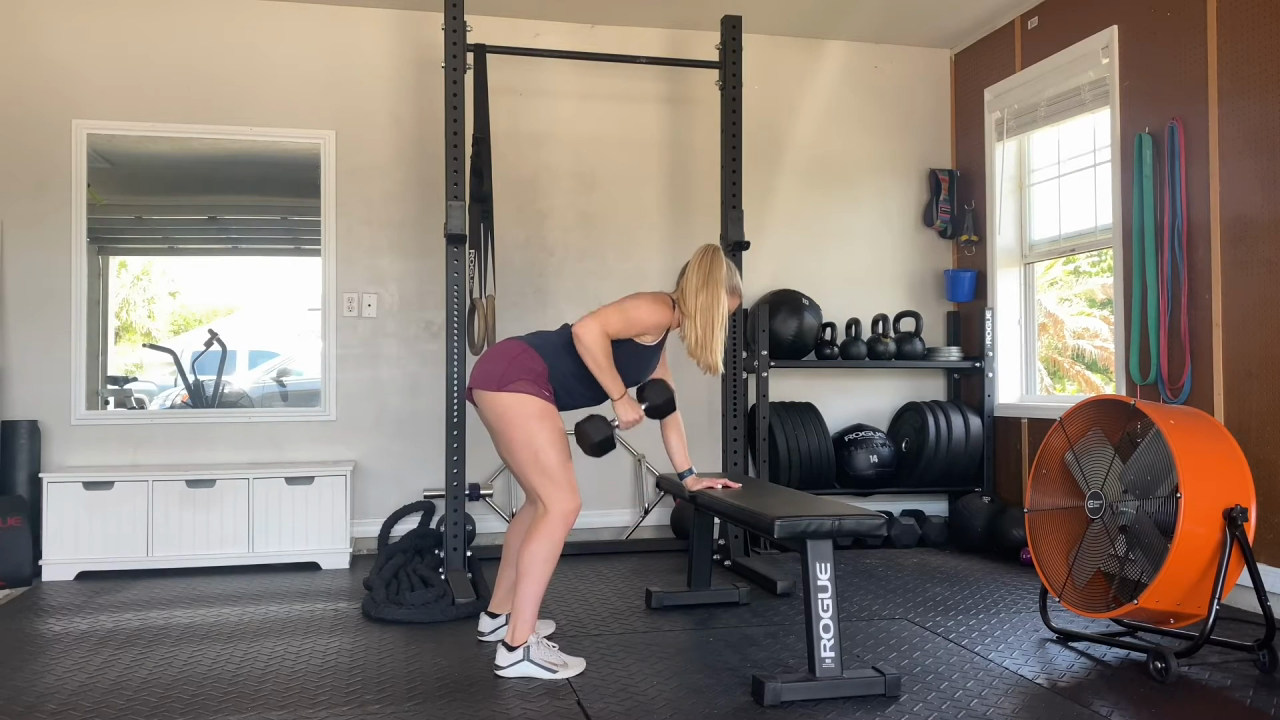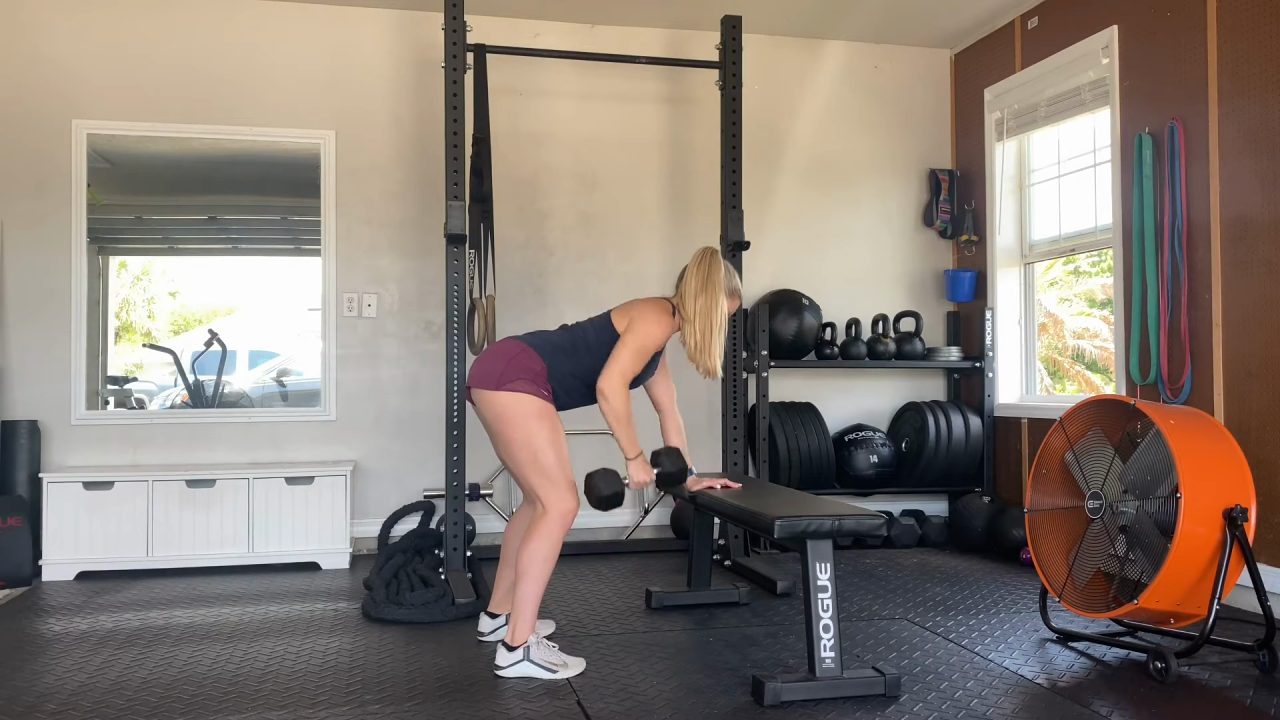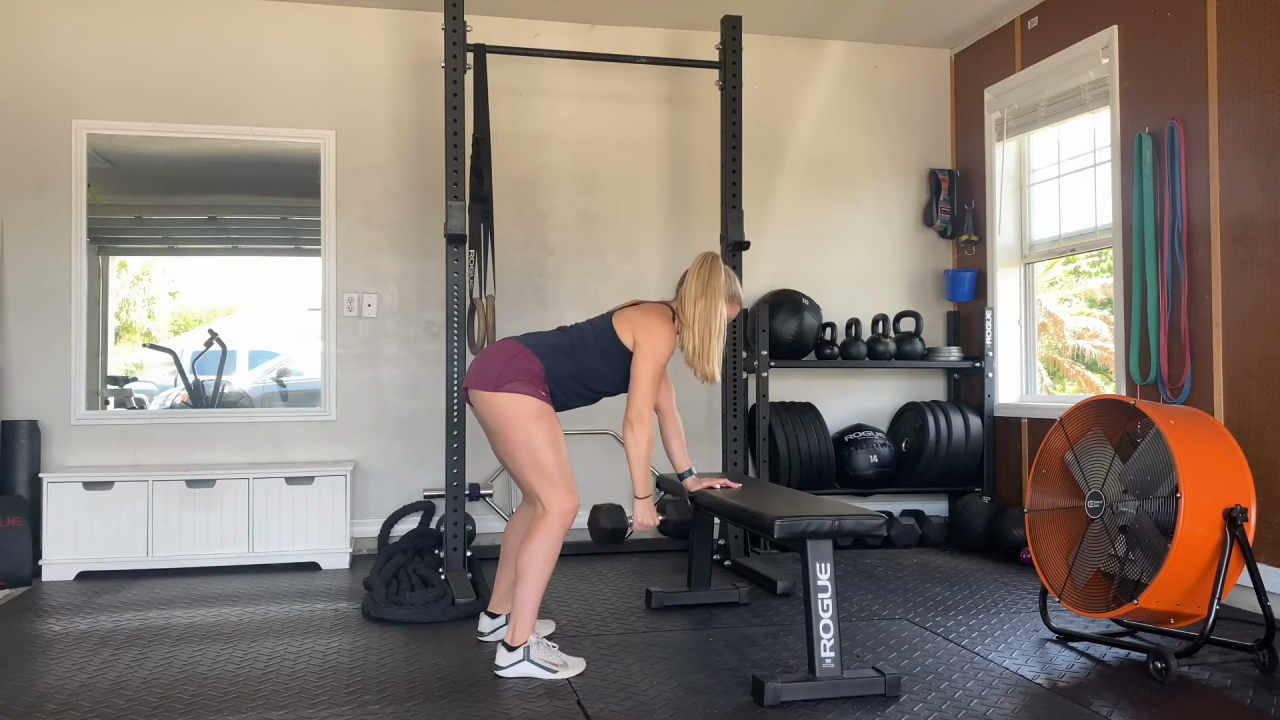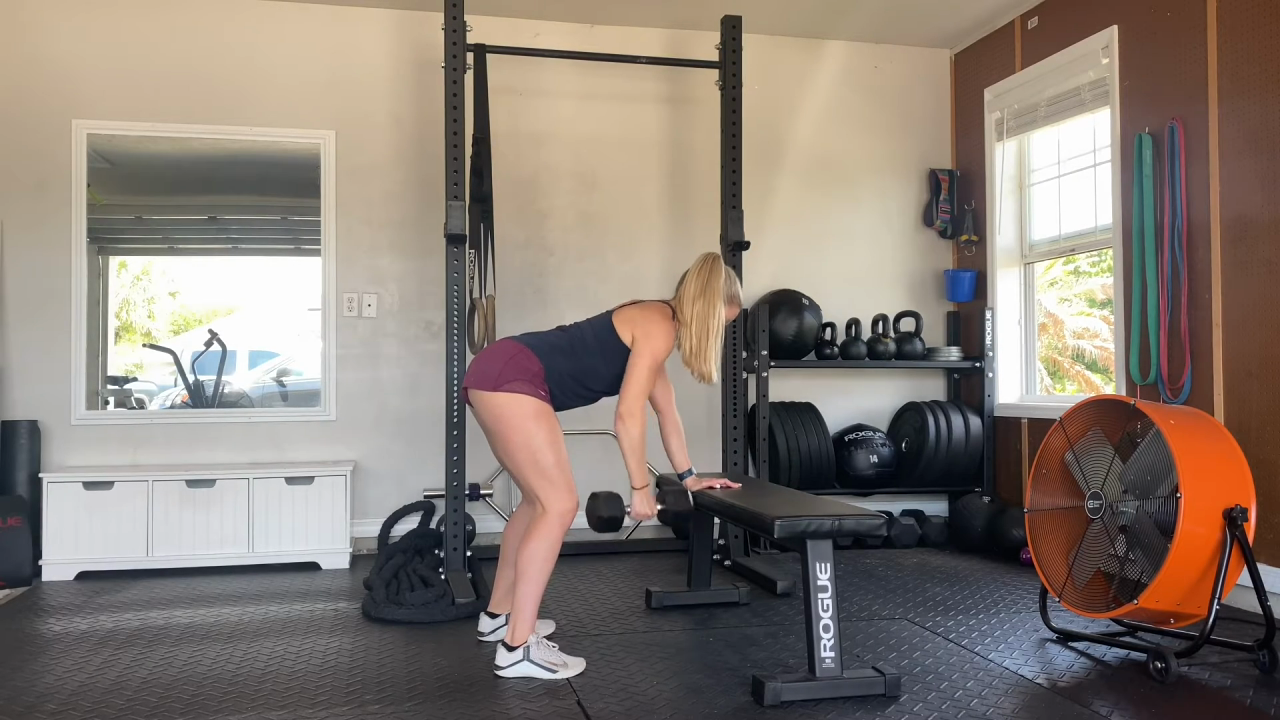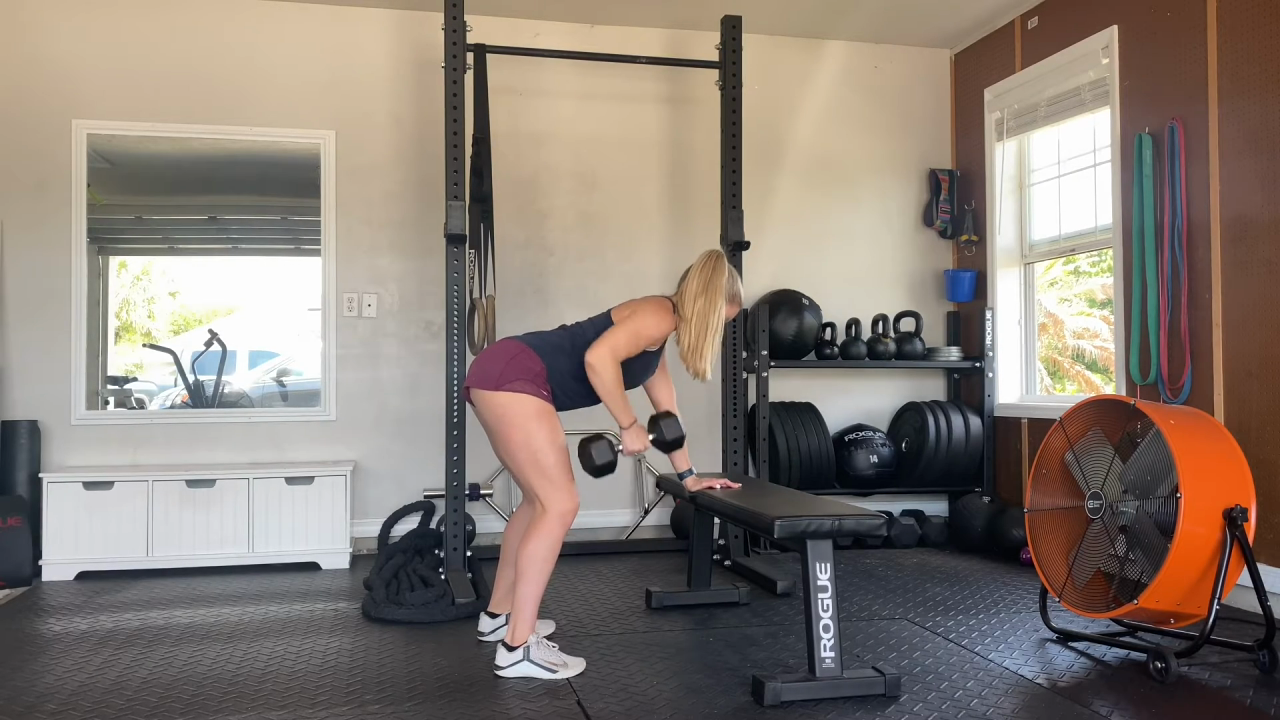
dt=0.2s
person 1, frame 1
left shoulder: (656, 331)
right shoulder: (657, 310)
right elbow: (586, 330)
left wrist: (688, 476)
right wrist: (621, 400)
left hip: (508, 378)
right hip: (516, 376)
left knee: (544, 501)
right knee: (562, 506)
left ankle: (499, 615)
right ankle: (518, 647)
person 1, frame 2
left shoulder: (655, 327)
right shoulder: (657, 318)
left elbow: (666, 405)
right elbow: (609, 388)
left wrist: (686, 476)
right wrist: (635, 458)
left hip: (504, 375)
right hip: (513, 376)
left knee: (542, 500)
right knee: (560, 505)
left ankle: (499, 615)
right ankle: (517, 647)
person 1, frame 3
left shoulder: (654, 326)
right shoulder: (660, 328)
left elbow: (666, 409)
right elbow: (638, 419)
left wrist: (688, 477)
right wrist: (643, 497)
left hip: (502, 375)
right hip: (511, 377)
left knee: (540, 501)
right knee: (560, 506)
left ankle: (498, 615)
right ankle: (518, 647)
person 1, frame 4
left shoulder: (653, 328)
right shoulder: (659, 324)
left elbow: (666, 407)
right elbow: (629, 413)
left wrist: (686, 477)
right wrist: (640, 489)
left hip: (502, 376)
right hip: (510, 376)
left knee: (541, 500)
right knee: (559, 505)
left ankle: (499, 614)
right ankle: (518, 647)
person 1, frame 5
left shoulder: (656, 336)
right shoulder: (659, 316)
left elbow: (665, 405)
right elbow: (597, 357)
left wrist: (688, 477)
right wrist: (629, 428)
left hip: (504, 376)
right hip: (513, 375)
left knee: (541, 500)
right knee: (559, 505)
left ankle: (499, 615)
right ankle: (517, 647)
